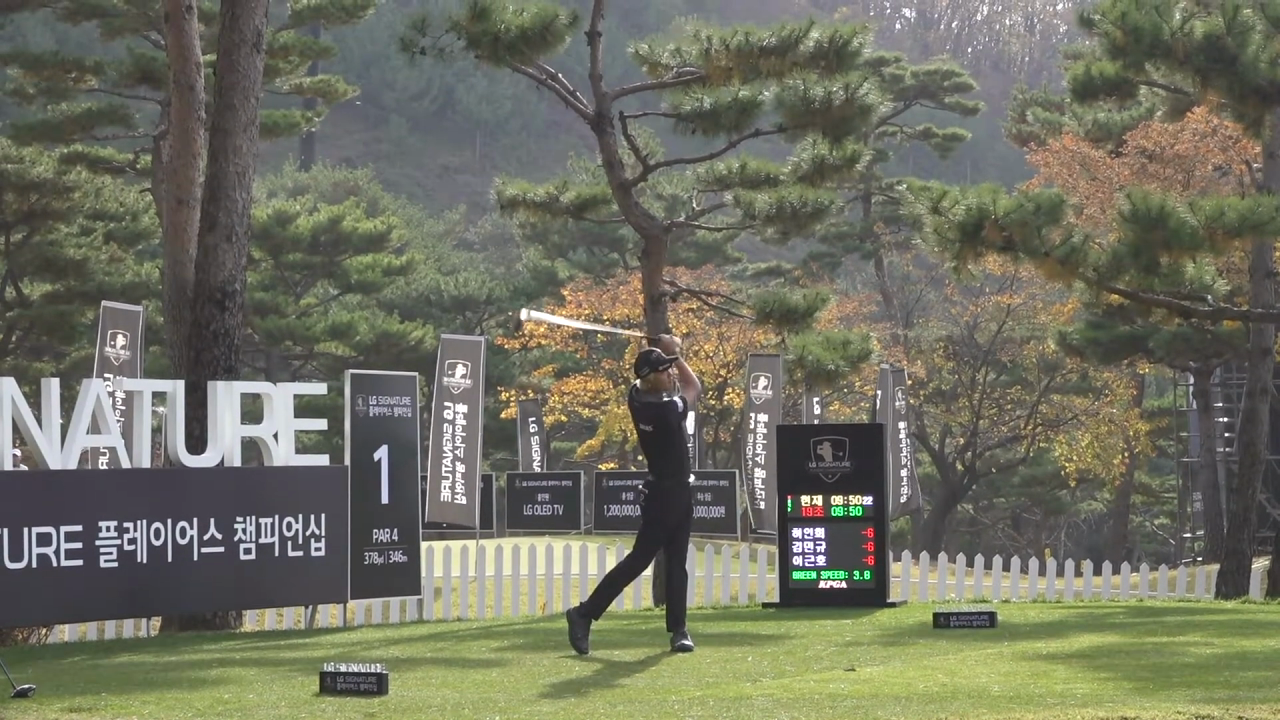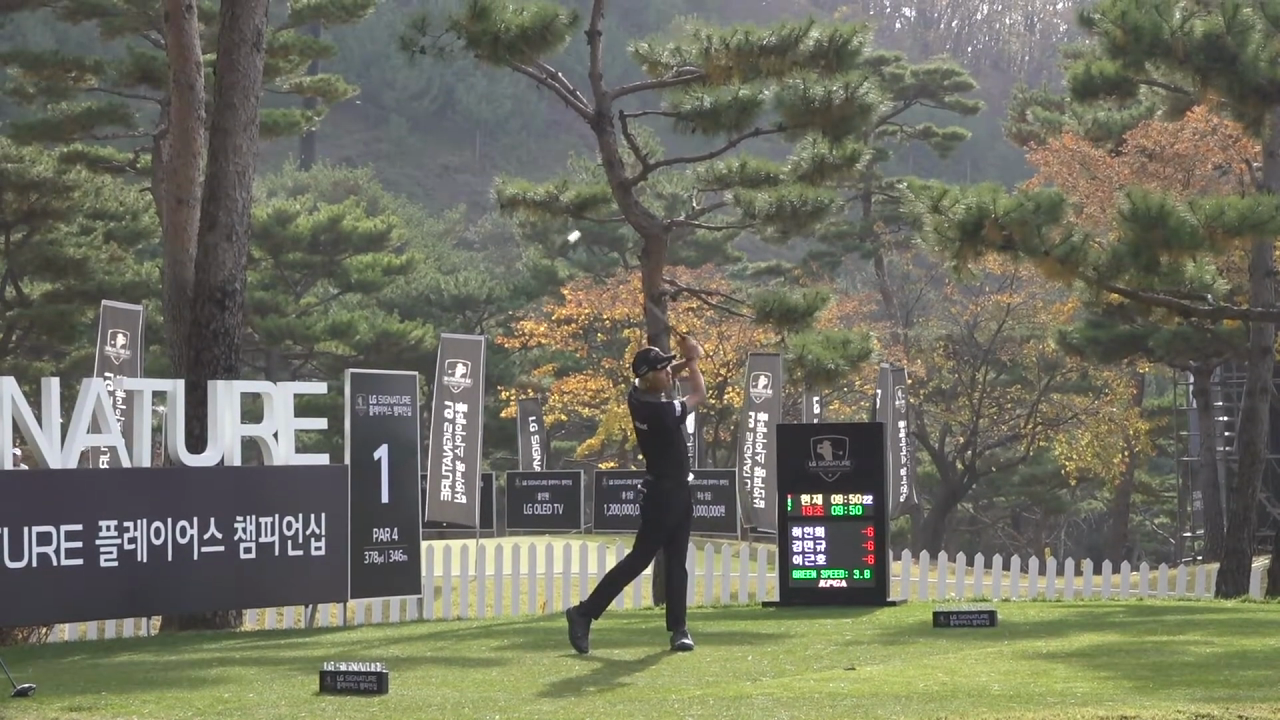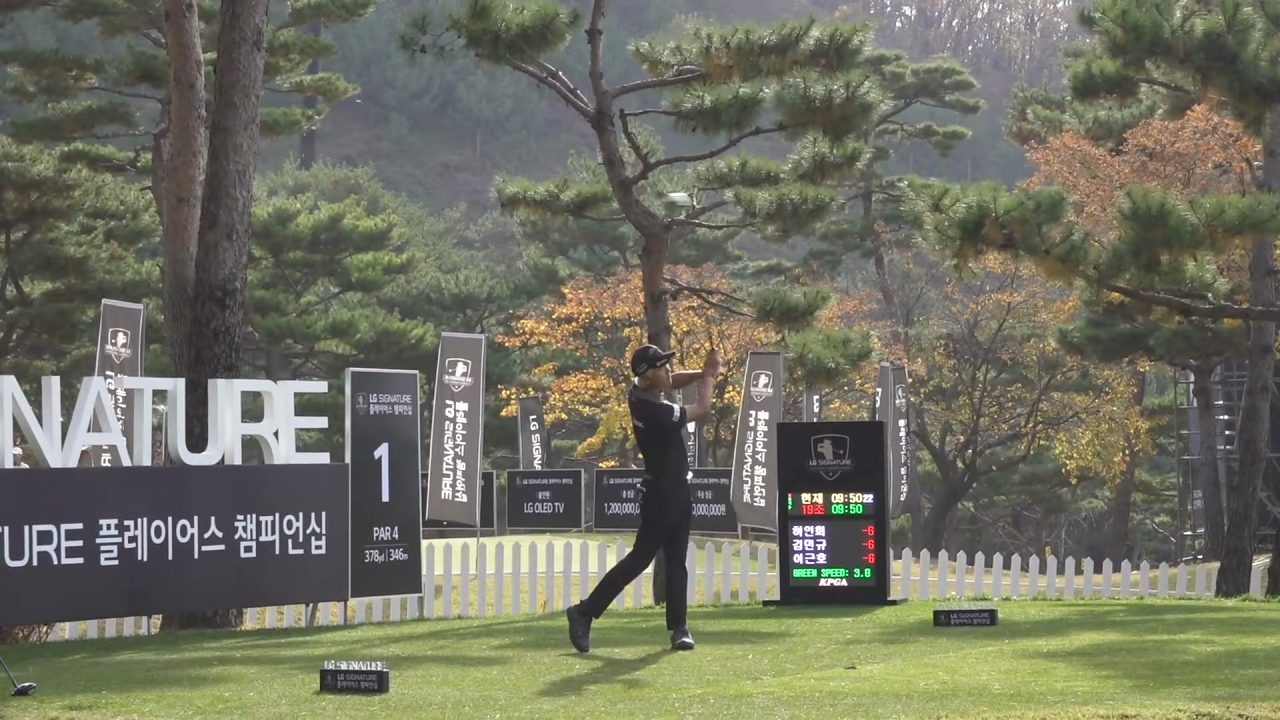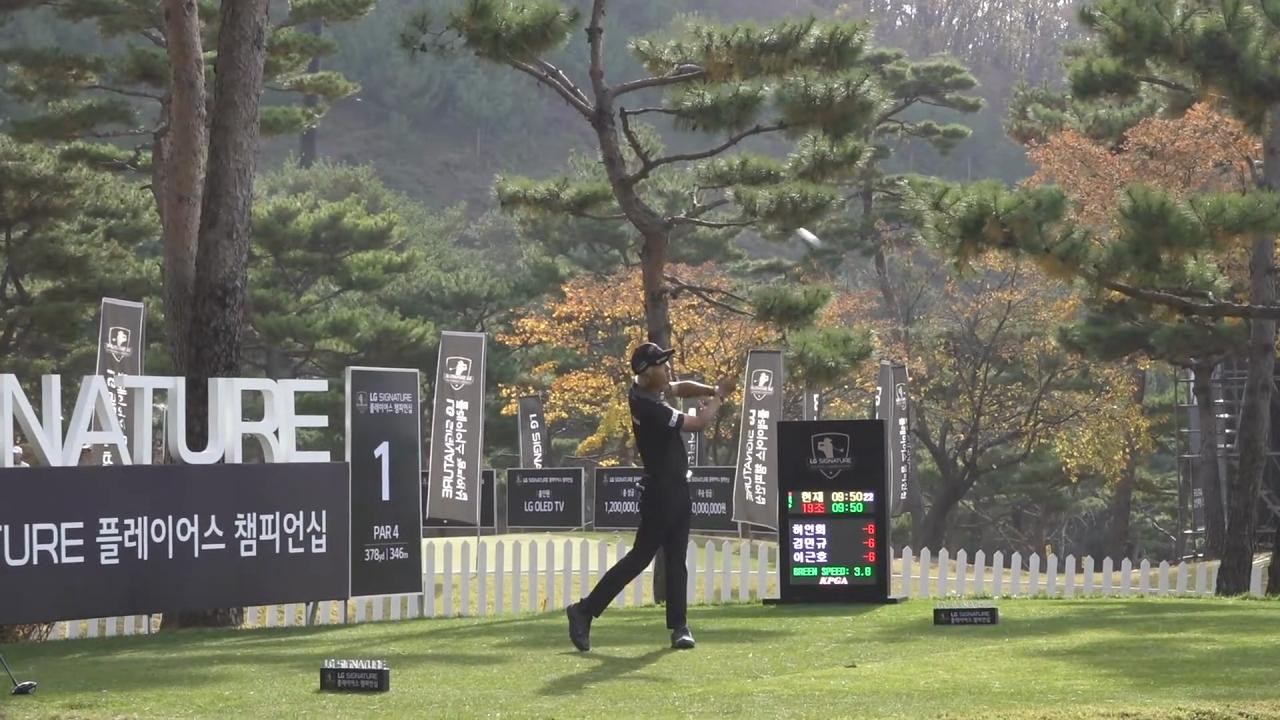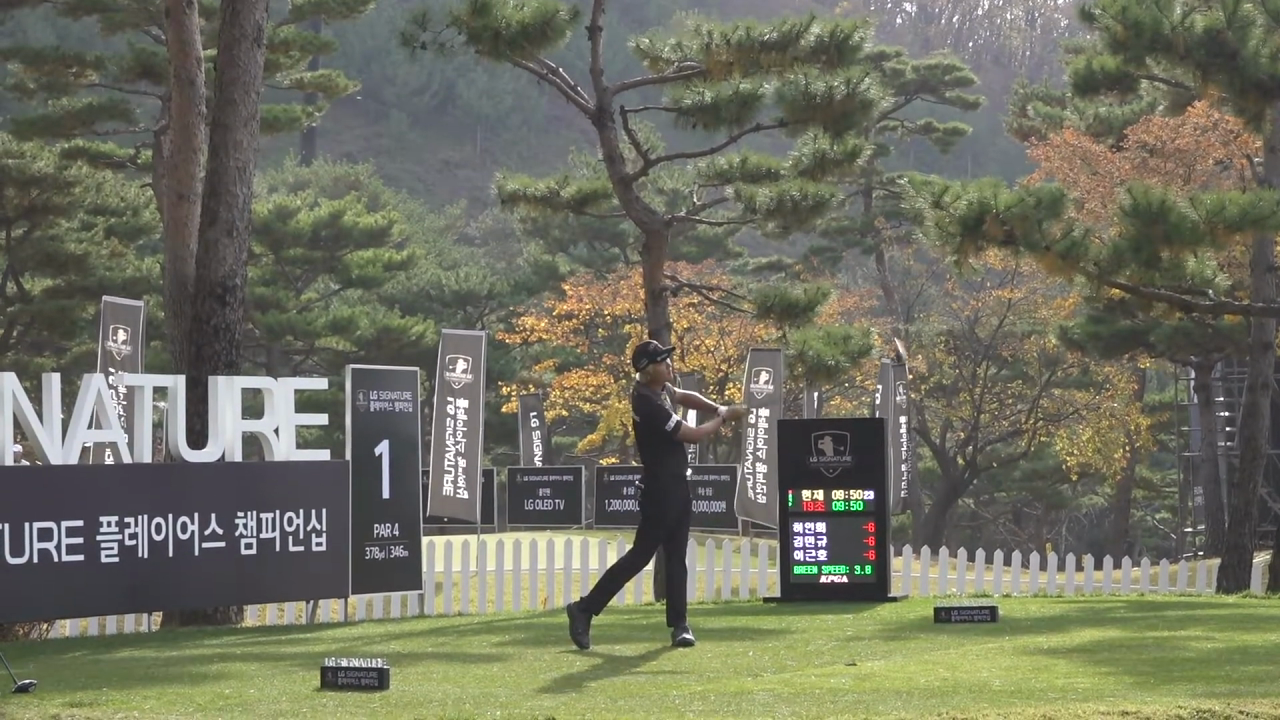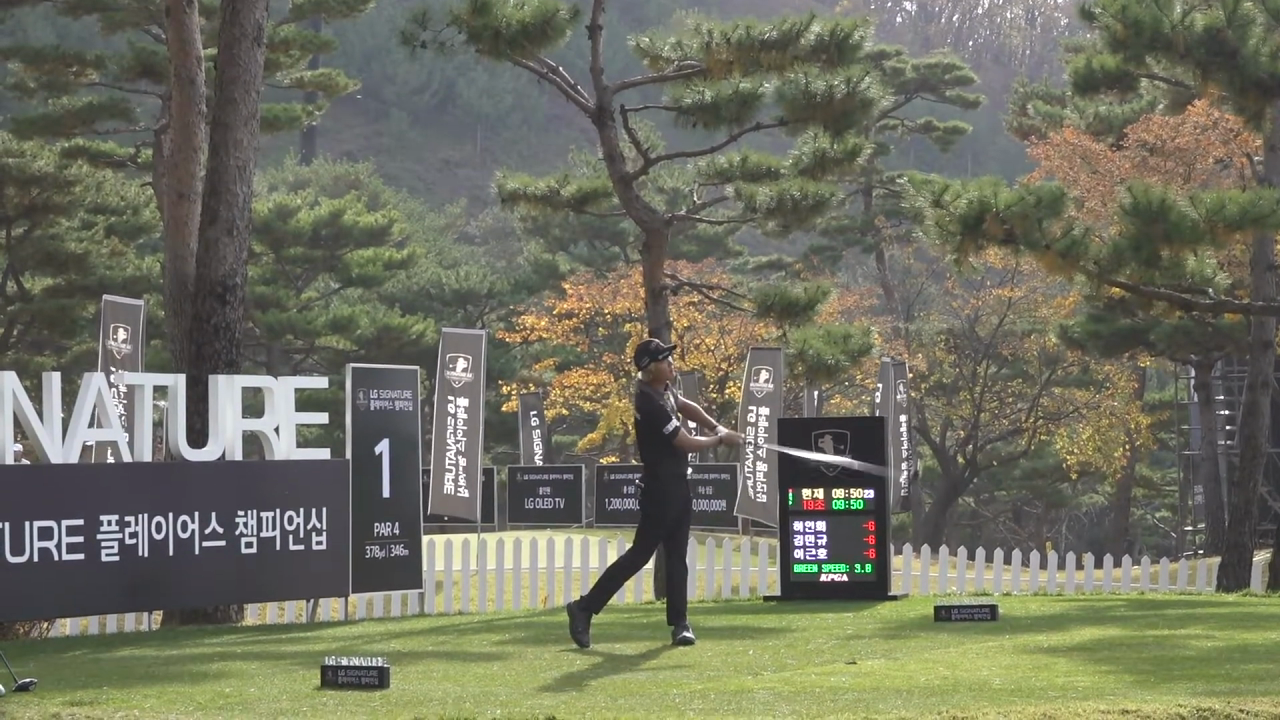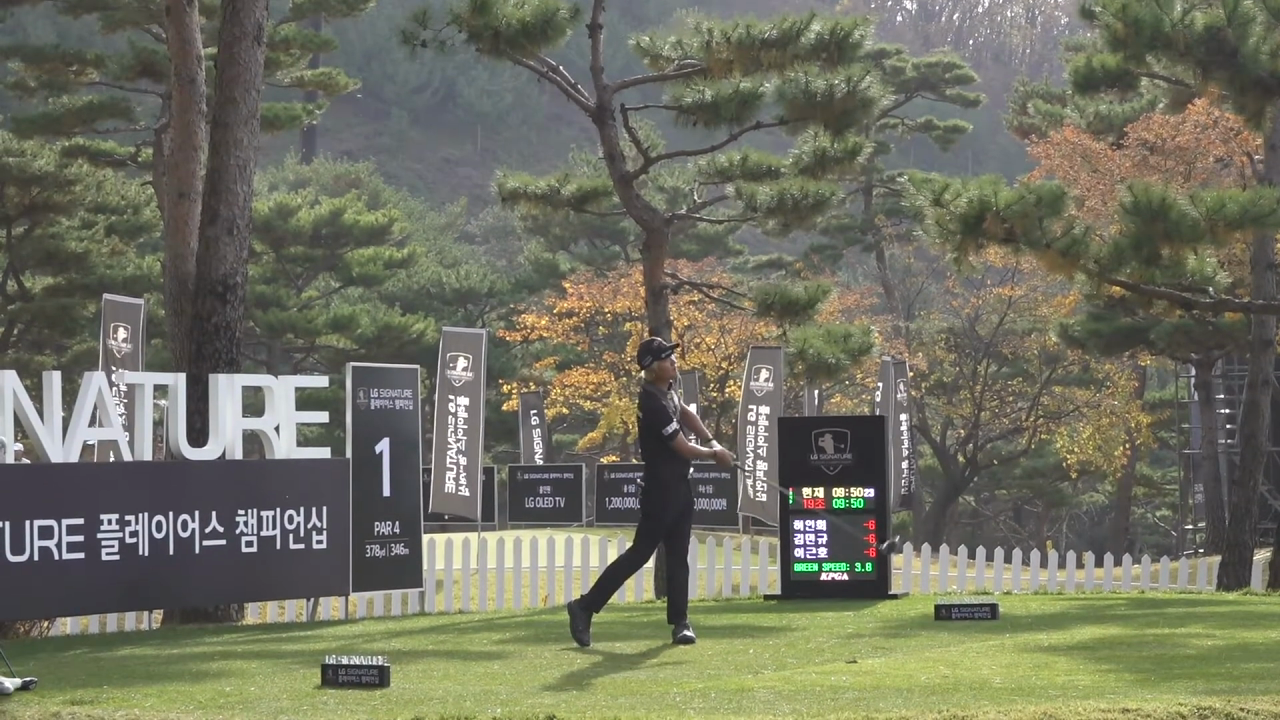
dt=0.1s
person 1, frame 1
left shoulder: (636, 394)
right shoulder: (664, 410)
left elbow: (679, 382)
right elbow: (694, 387)
left wrist: (669, 356)
right wrist: (675, 353)
left hip: (677, 491)
right hip: (665, 493)
left knee: (677, 562)
right knee: (639, 559)
left ankle: (678, 629)
right ankle: (584, 613)
person 1, frame 2
left shoulder: (639, 392)
right shoulder: (655, 409)
left elbow: (672, 376)
right elbow: (697, 398)
left wrist: (687, 358)
right wrist: (693, 361)
left hip: (677, 490)
right hip: (663, 492)
left knee: (677, 561)
right knee: (639, 559)
left ankle: (678, 628)
right ankle: (584, 613)
person 1, frame 3
left shoulder: (640, 391)
right shoulder: (654, 409)
left elbow: (675, 380)
right elbow: (700, 410)
left wrist: (702, 371)
right wrist: (708, 375)
left hip: (675, 489)
right hip: (663, 492)
left knee: (676, 560)
right knee: (640, 557)
left ankle: (678, 627)
right ankle: (585, 611)
person 1, frame 4
left shoulder: (646, 389)
right shoulder: (651, 407)
left elbow: (681, 387)
right elbow: (695, 423)
left wrist: (713, 390)
right wrist: (718, 398)
left hip: (675, 487)
right hip: (661, 490)
left knee: (676, 559)
right knee: (640, 556)
left ankle: (678, 625)
right ankle: (584, 610)
person 1, frame 5
left shoulder: (653, 388)
right shoulder: (651, 405)
left elbow: (684, 397)
right elbow: (693, 435)
left wrist: (717, 408)
right wrist: (724, 417)
left hip: (675, 486)
right hip: (661, 489)
left knee: (676, 557)
right knee: (640, 554)
left ankle: (678, 624)
right ankle: (585, 607)
person 1, frame 6
left shoulder: (658, 388)
right shoulder: (652, 405)
left elbow: (685, 407)
right elbow: (687, 444)
left wrist: (717, 428)
right wrist: (720, 440)
left hip: (677, 484)
right hip: (661, 488)
left knee: (677, 556)
right knee: (640, 553)
left ankle: (679, 622)
right ankle: (585, 607)
person 1, frame 7
left shoulder: (665, 387)
right shoulder: (654, 404)
left elbow: (685, 414)
right elbow: (684, 448)
left wrist: (711, 441)
right wrist: (714, 453)
left hip: (679, 484)
right hip: (662, 487)
left knee: (678, 555)
right knee: (640, 553)
left ankle: (679, 621)
right ankle: (585, 606)
